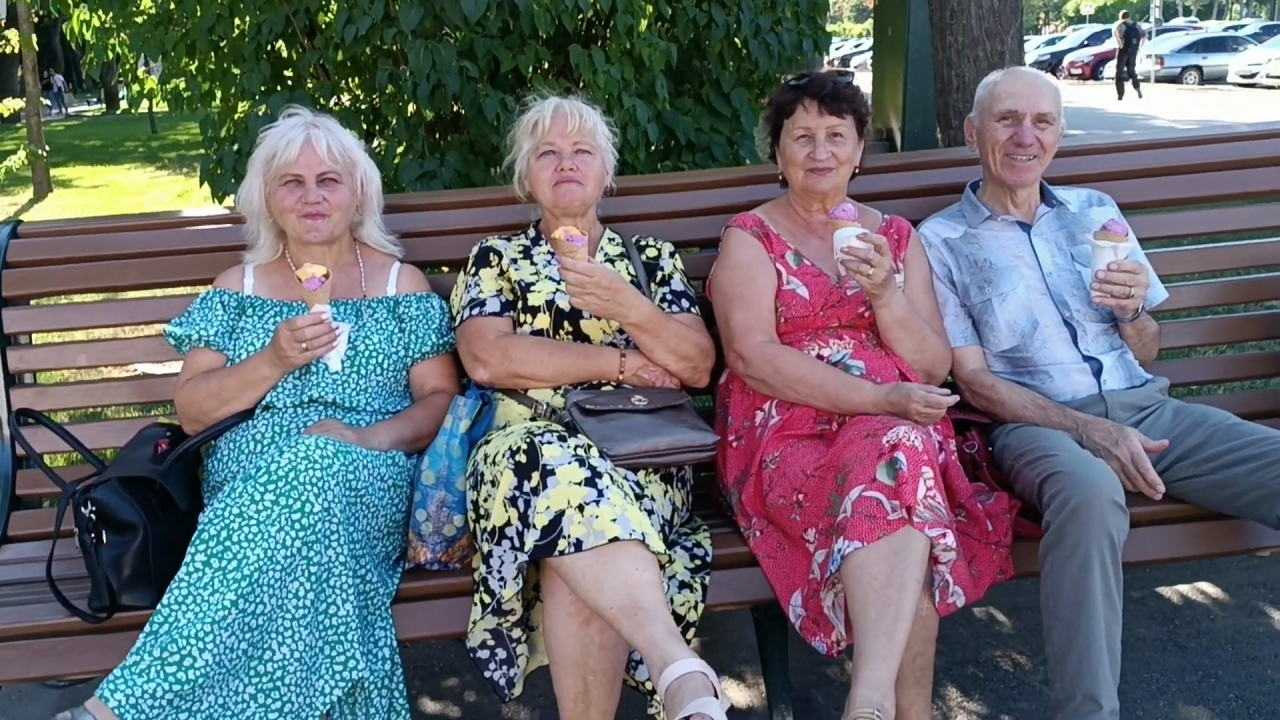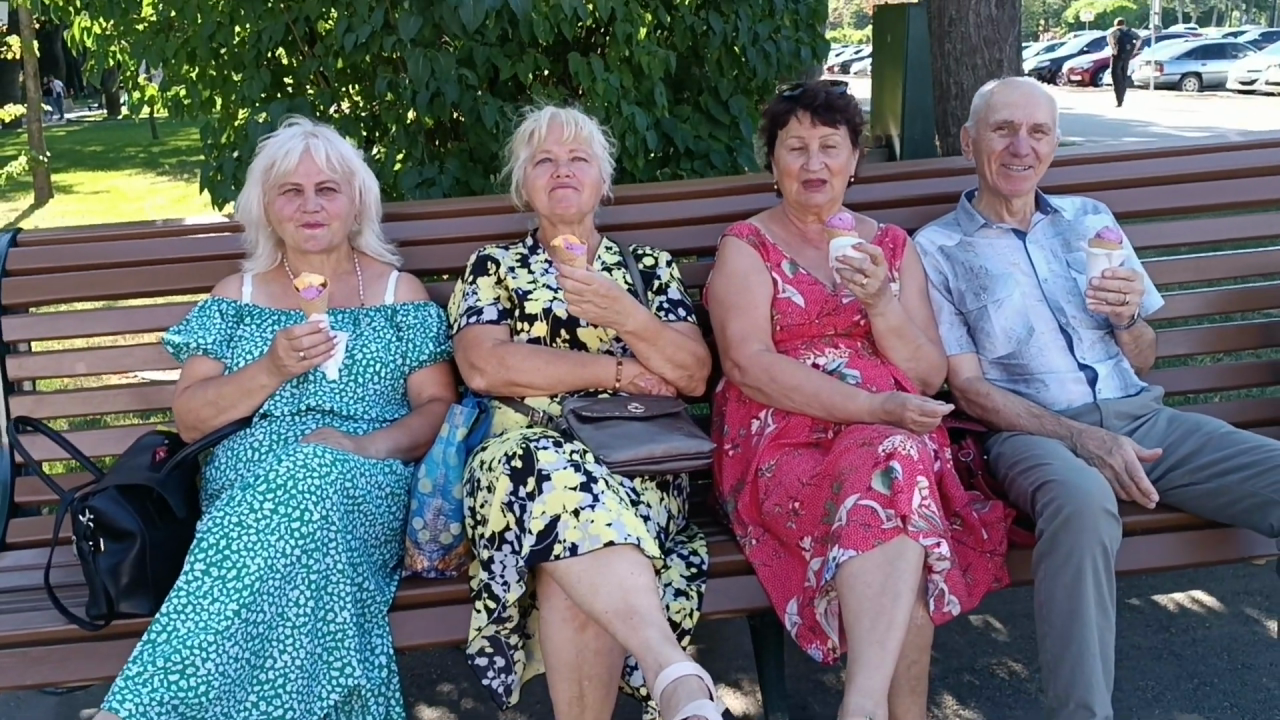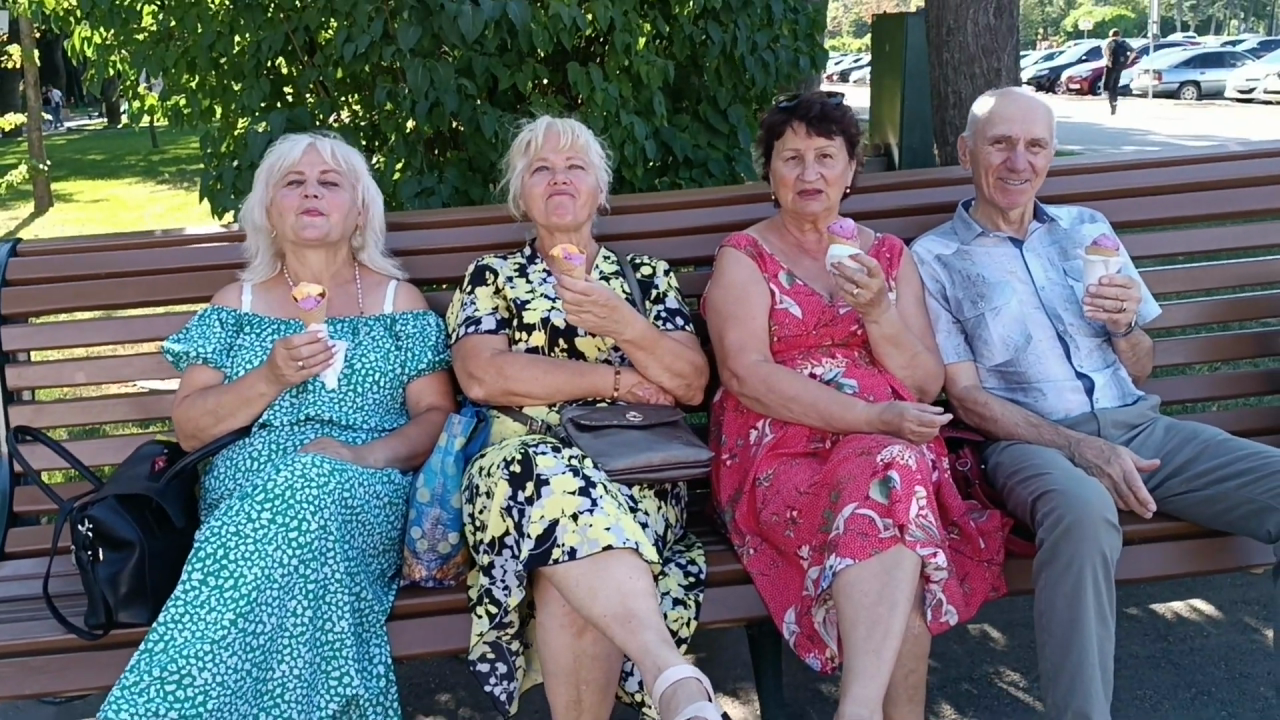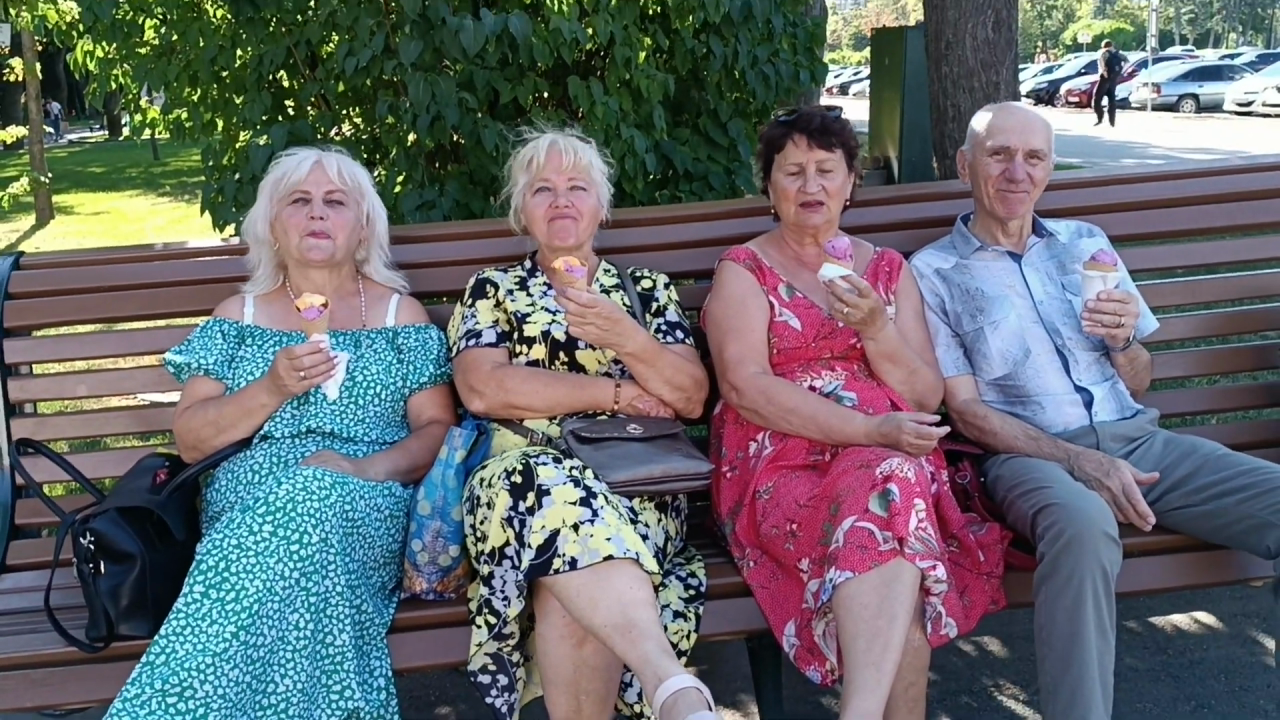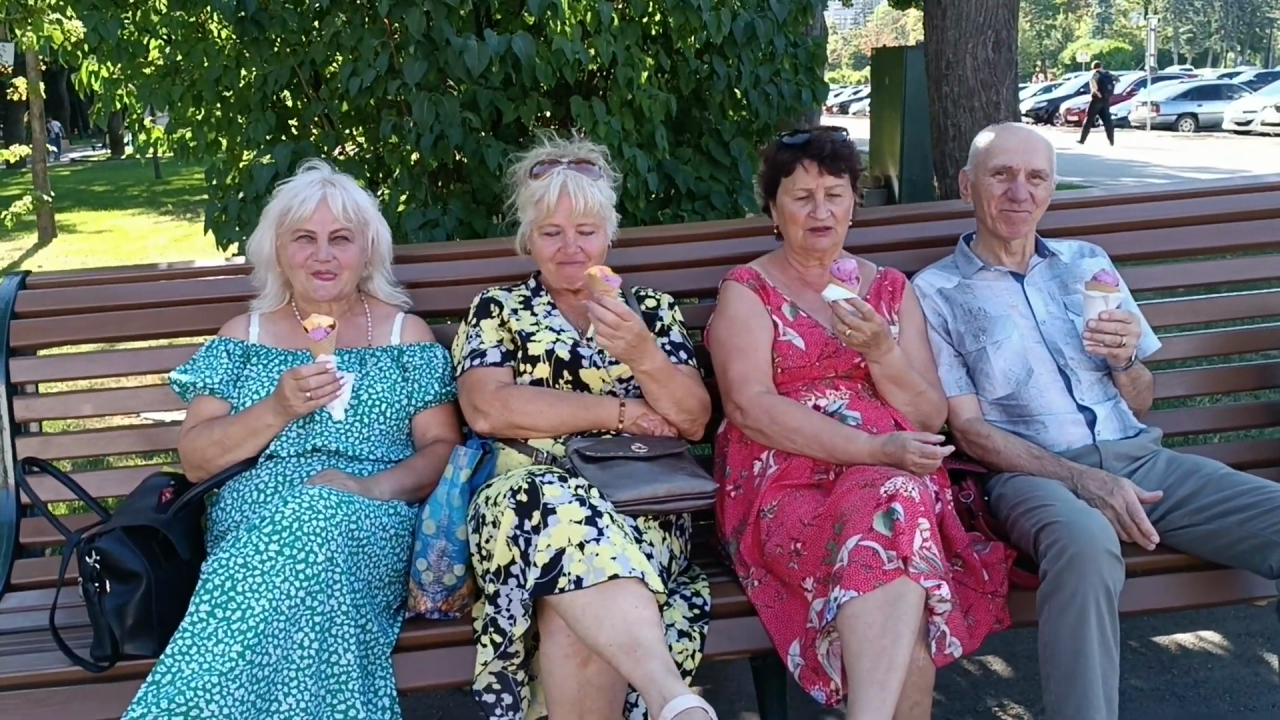
dt=0.2s
person 1, frame 1
left shoulder: (1096, 210)
right shoulder: (942, 241)
right elbow: (974, 380)
left wrist: (1132, 311)
right wrist: (1089, 429)
left hip: (1145, 407)
right hip: (1039, 422)
right knee: (1089, 492)
person 1, frame 2
left shoulder: (1091, 218)
right shoulder: (937, 250)
right elbow: (969, 388)
left wrist: (1127, 319)
right wrist: (1083, 438)
left hip: (1140, 416)
right hip: (1034, 431)
right knee: (1083, 500)
person 1, frame 3
left shoulder: (1088, 227)
right shoulder: (935, 258)
left elbow: (1139, 371)
right elbow: (967, 396)
left wrist: (1124, 327)
right wrist: (1081, 447)
left hip: (1138, 426)
right hip: (1032, 441)
right knee: (1082, 510)
person 1, frame 4
left shoulder: (1086, 241)
right shoulder: (933, 272)
left elbow: (1137, 385)
right elbow: (966, 410)
left wrist: (1124, 341)
right wrist: (1080, 460)
left hip: (1136, 438)
right hip: (1031, 454)
right knee: (1083, 524)
person 1, frame 5
left shoulder: (1088, 261)
right shoulder: (936, 291)
left elbow: (1140, 403)
right elbow: (969, 430)
left wrist: (1125, 361)
right wrist: (1084, 479)
left hip: (1139, 457)
right hip: (1034, 472)
right knee: (1086, 542)
person 2, frame 1
left shoulder: (896, 234)
right shoulder: (749, 237)
left elbow: (933, 367)
right elbow: (753, 359)
left wrist: (885, 294)
right wrist: (879, 399)
left hip: (895, 424)
right hip: (787, 432)
left knee: (896, 457)
right knee: (895, 469)
person 2, frame 2
left shoulder: (892, 244)
right shoulder: (746, 247)
left elbow: (929, 375)
right elbow: (749, 367)
left wrist: (880, 303)
right wrist: (876, 407)
left hip: (892, 433)
right hip: (782, 441)
left knee: (890, 464)
right knee: (892, 476)
person 2, frame 3
left shoulder: (889, 254)
right shoulder: (743, 257)
left elbow: (926, 385)
right elbow: (747, 377)
left wrist: (877, 313)
right wrist: (872, 416)
left hip: (888, 442)
right hip: (780, 450)
left knee: (892, 476)
right knee: (888, 489)
person 2, frame 4
left shoulder: (888, 267)
right shoulder: (743, 270)
left elbow: (925, 398)
right elbow: (746, 389)
left wrist: (875, 328)
right wrist: (870, 429)
left hip: (887, 455)
right hip: (780, 462)
left knee: (890, 487)
right knee: (888, 501)
person 2, frame 5
left shoulder: (891, 287)
right shoulder: (747, 290)
left elbow: (929, 416)
right elbow: (751, 408)
left wrist: (880, 350)
right wrist: (875, 449)
left hip: (890, 472)
right hip: (784, 480)
left knee: (892, 505)
right knee: (892, 520)
person 3, frame 1
left shoulder: (651, 256)
right shoulder: (495, 257)
left elbow: (698, 366)
right elbow: (487, 359)
left wrist: (627, 307)
right wrist: (619, 361)
right hip: (532, 447)
left knee: (580, 568)
right knee: (557, 471)
person 3, frame 2
left shoulder: (649, 265)
right shoulder: (494, 265)
left elbow: (695, 375)
right elbow: (485, 367)
left wrist: (625, 316)
right wrist: (618, 370)
right hip: (529, 456)
left knee: (577, 563)
right knee: (553, 476)
person 3, frame 3
left shoulder: (647, 275)
right shoulder: (492, 275)
left elbow: (692, 384)
right elbow: (483, 377)
left wrist: (622, 326)
right wrist: (616, 380)
right hip: (527, 466)
left knee: (578, 572)
right knee: (552, 482)
person 3, frame 4
left shoulder: (647, 288)
right shoulder: (492, 289)
left elbow: (692, 397)
right elbow: (483, 390)
left wrist: (625, 338)
right wrist: (614, 392)
right hip: (527, 479)
left knee: (577, 593)
right knee: (553, 495)
person 3, frame 5
left shoulder: (652, 308)
right shoulder: (496, 309)
left elbow: (694, 421)
right elbow: (487, 410)
left wrist: (643, 357)
right wrist: (621, 412)
right hip: (531, 497)
left knee: (579, 611)
right knee: (557, 512)
person 4, frame 1
left shoulder: (403, 283)
right shoulder: (237, 287)
left elbow: (441, 398)
right elbow: (191, 411)
left wrist: (373, 438)
right wrist: (274, 359)
left hip: (365, 481)
right hip: (250, 479)
left knee: (313, 467)
right knee: (294, 486)
person 4, frame 2
left shoulder: (400, 291)
right shoulder: (235, 295)
left elbow: (440, 406)
right elbow: (189, 418)
left wrist: (370, 447)
right wrist: (271, 369)
left hip: (364, 487)
right hip: (251, 483)
left knee: (314, 479)
right knee: (291, 501)
person 4, frame 3
left shoulder: (399, 300)
right shoulder: (235, 304)
left elbow: (437, 416)
right elbow: (188, 429)
left wrist: (366, 456)
right wrist: (270, 378)
left hip: (360, 495)
right hip: (249, 493)
left knee: (307, 487)
right knee: (284, 515)
person 4, frame 4
left shoulder: (399, 313)
right shoulder: (237, 316)
left elbow: (437, 429)
right elbow: (189, 440)
left wrist: (368, 469)
right wrist: (272, 390)
left hip: (362, 508)
right hip: (249, 503)
left knee: (312, 498)
right knee: (295, 511)
person 4, frame 5
left shoulder: (405, 333)
right shoulder: (244, 335)
left elbow: (444, 447)
right elbow: (195, 460)
left wrist: (374, 487)
right wrist: (278, 409)
left hip: (369, 524)
right hip: (255, 522)
left knee: (319, 517)
